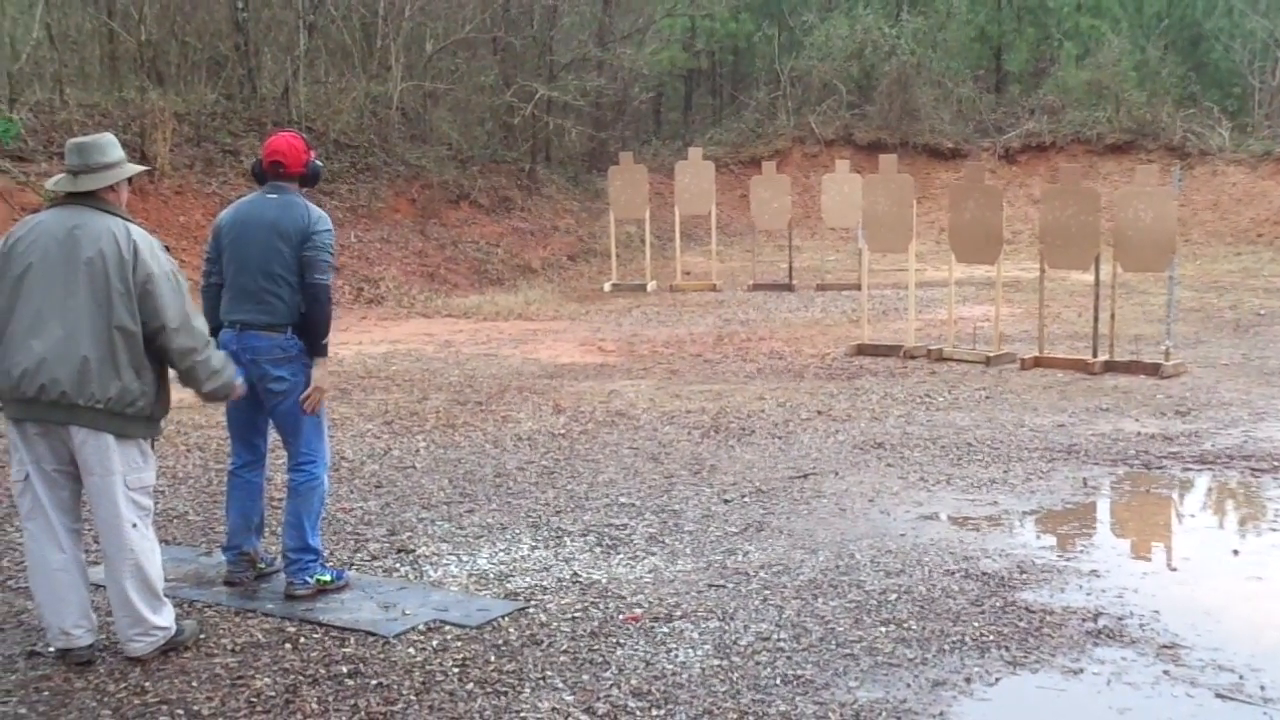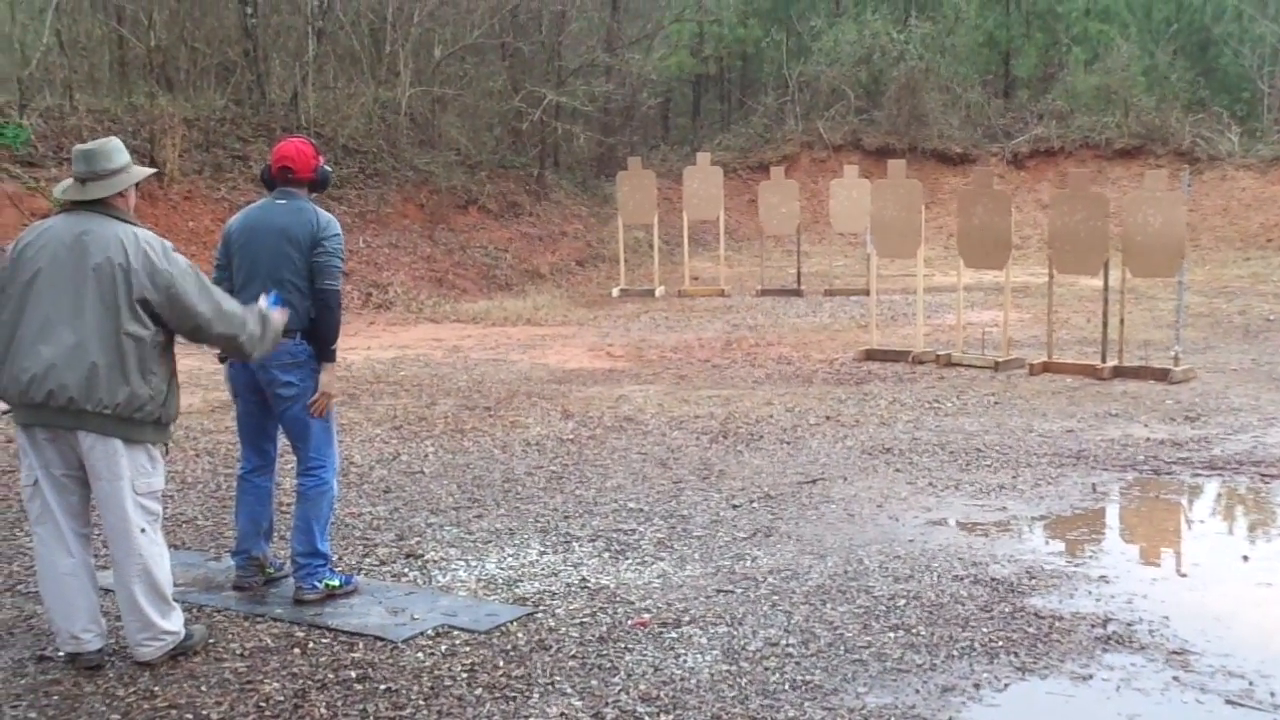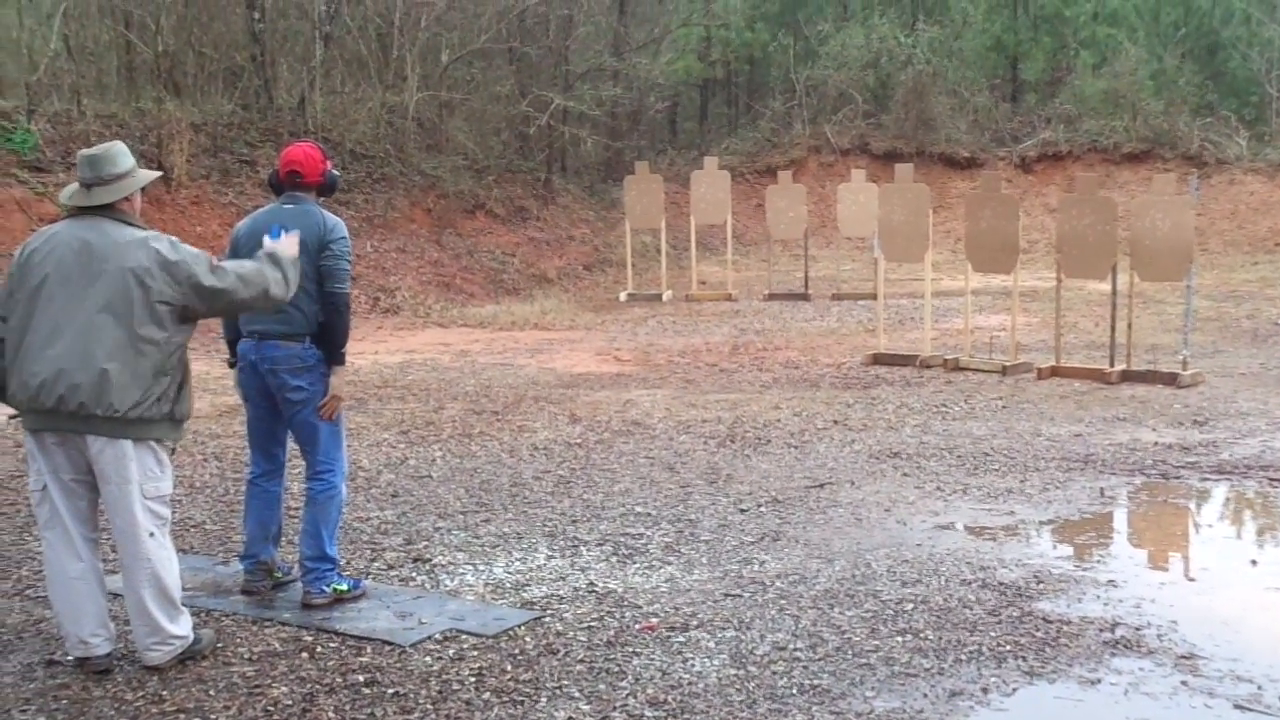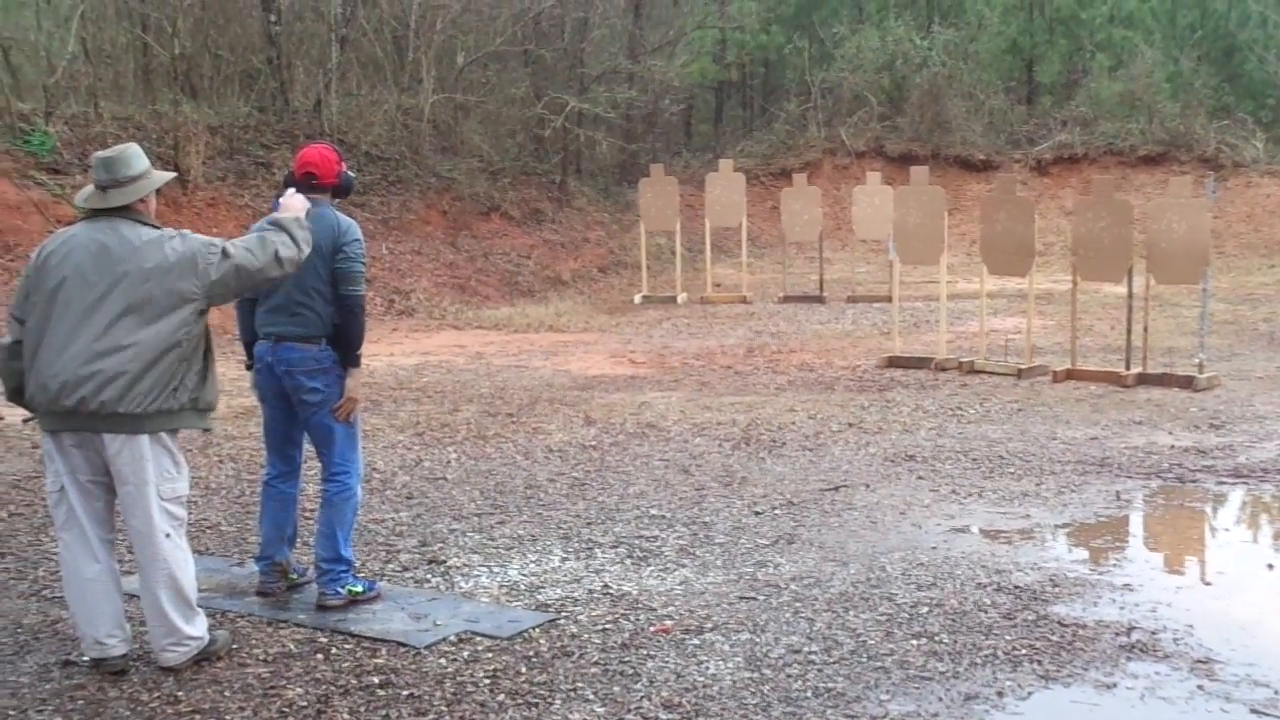
dt=0.2s
person 1, frame 1
right shoulder: (132, 243)
right elbow: (178, 328)
right wrist: (222, 382)
right hip: (106, 403)
left knee: (48, 522)
right knee: (125, 522)
left ankle: (70, 636)
right ankle: (147, 633)
person 1, frame 2
right shoulder: (142, 250)
right elbow: (211, 313)
right wrist: (265, 325)
right hip: (113, 409)
left knee: (57, 526)
right knee: (133, 527)
left ankle: (80, 640)
right ankle: (157, 636)
person 1, frame 3
right shoulder: (153, 254)
right elbow: (238, 285)
right wrist: (280, 260)
left hip: (47, 411)
right hip: (120, 413)
left knee: (66, 530)
right knee: (142, 530)
left ankle: (88, 645)
right ankle: (165, 641)
person 1, frame 4
left shoulder: (54, 249)
right shoulder: (173, 253)
right elbow: (258, 258)
right wrist: (290, 222)
left hip: (63, 413)
right hip: (136, 413)
left knee: (82, 531)
right knee: (158, 531)
left ankle: (104, 646)
right ankle: (180, 643)
person 2, frame 1
left shoulder: (229, 216)
right shoulder: (311, 218)
left elbow: (211, 288)
right elbow: (317, 293)
left wrist: (219, 350)
right wrist: (319, 360)
left hip: (234, 347)
right hip: (282, 347)
left knee: (245, 457)
right knee: (308, 460)
left ankle: (241, 558)
right ankle: (303, 570)
person 2, frame 2
left shoulder: (238, 222)
right shoulder: (321, 223)
left elbow: (220, 294)
right elbow: (327, 299)
left wrist: (230, 354)
right wrist: (327, 365)
left hip: (244, 352)
right hip: (292, 353)
left knee: (255, 462)
right knee: (317, 465)
left ankle: (250, 563)
right ankle: (311, 574)
person 2, frame 3
left shoulder: (246, 227)
right shoulder: (328, 226)
right elbow: (336, 301)
left wrist: (238, 358)
right wrist: (337, 367)
left hip: (252, 355)
right hip: (300, 356)
left knee: (264, 466)
right knee: (326, 469)
left ankle: (258, 567)
right ankle: (320, 579)
person 2, frame 4
left shoulder: (264, 230)
right shoulder: (343, 228)
left elbow: (246, 301)
right elbow: (351, 303)
left wrist: (254, 359)
right wrist: (353, 368)
left hip: (269, 357)
right hip: (316, 358)
left knee: (280, 468)
right knee: (342, 470)
left ankle: (273, 569)
right ankle: (335, 581)
